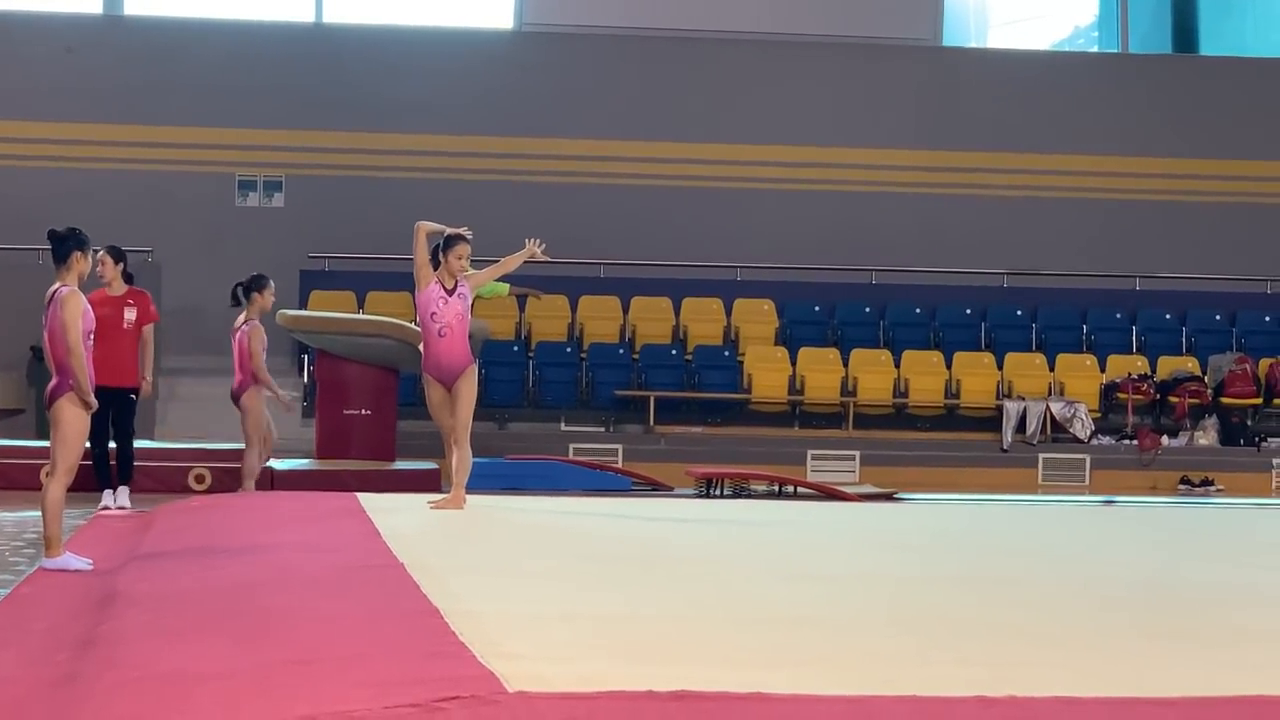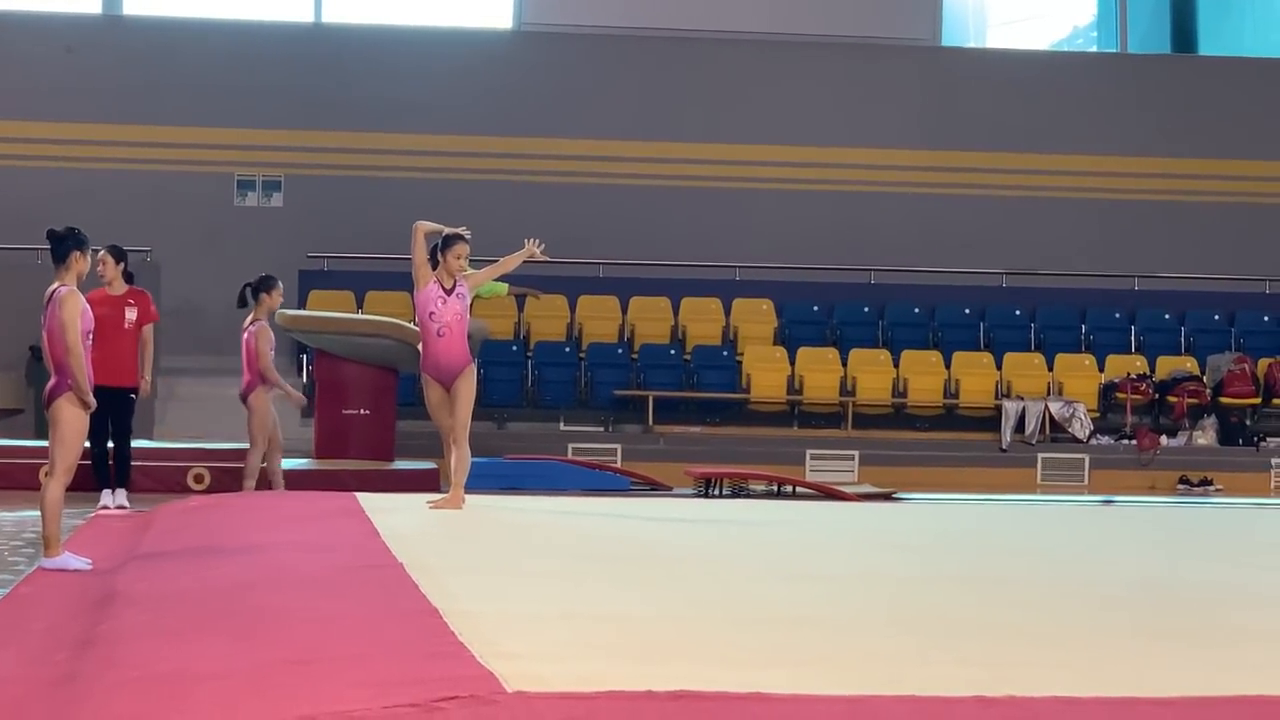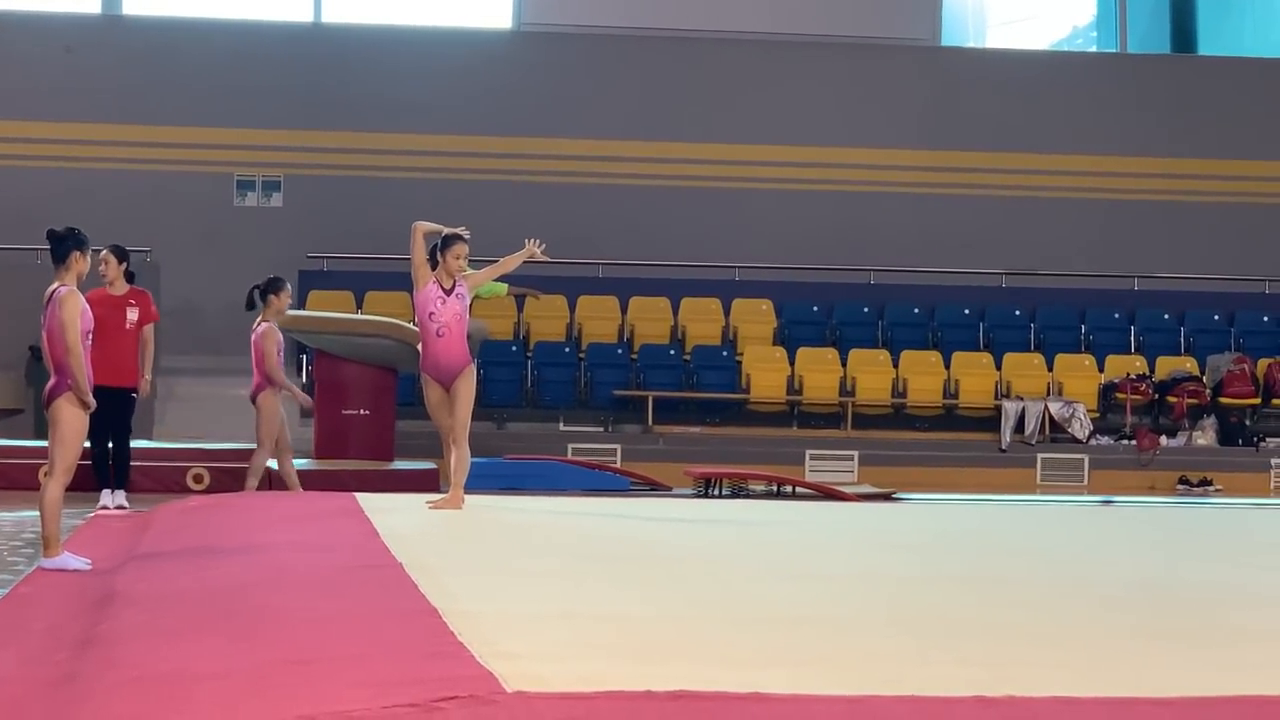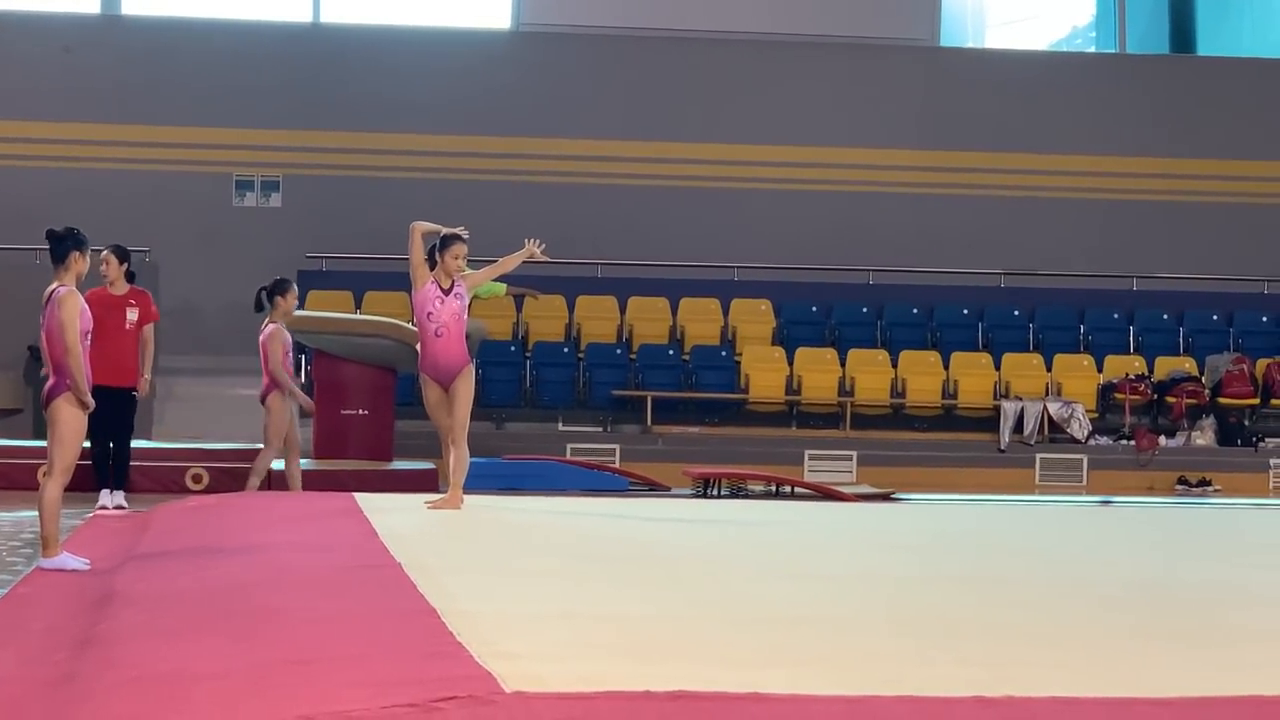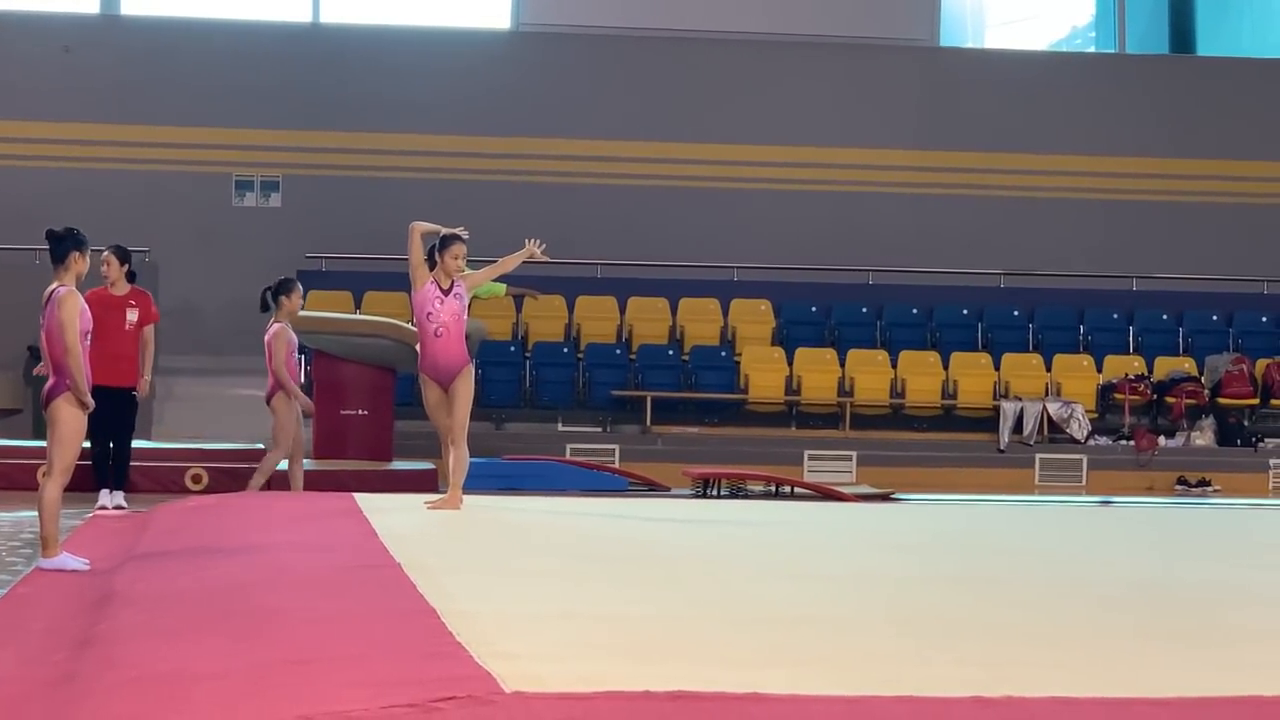
dt=0.1s
person 1, frame 1
left shoulder: (54, 294)
right shoulder: (72, 296)
right elbow: (74, 349)
right wrist: (87, 394)
left hip: (61, 391)
right hip: (71, 394)
left knee: (59, 476)
right knee: (60, 476)
left ankle: (56, 549)
right ankle: (53, 552)
person 1, frame 2
left shoulder: (53, 294)
right shoulder: (70, 295)
right elbow: (73, 349)
right wrist: (86, 394)
left hip: (60, 391)
right hip: (70, 394)
left knee: (58, 475)
right knee: (59, 476)
left ankle: (55, 549)
right ankle: (52, 552)
person 1, frame 3
left shoulder: (52, 294)
right shoulder: (70, 295)
left elbow: (49, 345)
right elbow: (73, 349)
right wrist: (85, 394)
left hip: (59, 391)
right hip: (69, 394)
left knee: (57, 475)
right knee: (59, 476)
left ankle: (54, 549)
right ankle: (51, 552)
person 1, frame 4
left shoulder: (51, 294)
right shoulder: (69, 296)
left elbow: (48, 346)
right elbow: (72, 349)
right wrist: (84, 394)
left hip: (58, 391)
right hip: (68, 394)
left knee: (56, 475)
right knee: (58, 476)
left ankle: (52, 549)
right ankle: (50, 552)
person 1, frame 5
left shoulder: (51, 294)
right shoulder: (70, 296)
left elbow: (48, 345)
right elbow: (72, 349)
right wrist: (84, 395)
left hip: (57, 391)
right hip: (68, 394)
left knee: (56, 476)
right knee: (58, 476)
left ankle: (52, 549)
right ankle: (50, 552)
person 2, frame 1
left shoulder: (468, 284)
right shoulder: (426, 279)
left elbow: (502, 267)
right elbow: (421, 228)
left wrist: (528, 253)
right wrist: (448, 230)
left hip: (463, 369)
right hip: (433, 371)
left knee: (461, 435)
right knee: (448, 437)
left ankle: (457, 494)
right ankle: (453, 492)
person 2, frame 2
left shoulder: (467, 283)
right shoulder: (424, 279)
left elbow: (501, 267)
right elbow: (419, 228)
left wrist: (527, 253)
right wrist: (447, 230)
left hip: (462, 368)
right hip: (432, 371)
left knee: (459, 435)
right knee: (447, 437)
left ankle: (456, 494)
right ankle: (453, 491)
person 2, frame 3
left shoulder: (466, 284)
right shoulder: (424, 280)
left elbow: (501, 267)
right elbow: (418, 228)
left wrist: (527, 253)
right wrist: (446, 230)
left hip: (461, 368)
right hip: (431, 371)
left knee: (459, 435)
right knee: (446, 437)
left ankle: (456, 494)
right ankle: (452, 492)
person 2, frame 4
left shoulder: (465, 283)
right shoulder: (422, 280)
left elbow: (500, 267)
right elbow: (416, 228)
left wrist: (527, 253)
right wrist: (444, 231)
left hip: (460, 368)
right hip: (430, 371)
left knee: (458, 436)
right knee: (445, 437)
left ankle: (455, 494)
right ankle: (451, 492)
person 2, frame 5
left shoulder: (464, 284)
right shoulder: (422, 280)
left elbow: (500, 267)
right elbow: (415, 229)
left wrist: (527, 253)
right wrist: (444, 231)
left hip: (460, 368)
right hip: (430, 371)
left knee: (457, 436)
right knee: (445, 437)
left ankle: (454, 495)
right ankle: (450, 492)
person 3, frame 1
left shoulder: (140, 298)
right shoulder: (92, 300)
left elbow: (148, 341)
left wrist: (147, 377)
left hip: (127, 381)
right hip: (97, 380)
left knee: (124, 437)
right knee: (98, 438)
left ankle: (123, 489)
right ankle: (107, 491)
person 3, frame 2
left shoulder: (141, 298)
right shoulder: (92, 299)
left elbow: (147, 340)
left wrist: (146, 376)
left hip: (127, 381)
right hip: (96, 380)
left knee: (122, 438)
right knee: (97, 438)
left ankle: (120, 491)
right ankle: (105, 491)
person 3, frame 3
left shoulder: (141, 298)
right shoulder: (92, 298)
left elbow: (148, 340)
left wrist: (146, 376)
left hip: (127, 381)
right hip: (97, 380)
left knee: (121, 438)
right knee: (98, 438)
left ankle: (120, 491)
right ankle: (105, 491)
person 3, frame 4
left shoulder: (142, 298)
right shoulder: (92, 298)
left elbow: (148, 340)
left wrist: (145, 375)
left hip: (127, 381)
right hip: (97, 379)
left knee: (122, 438)
right knee: (99, 438)
left ankle: (119, 492)
right ankle: (104, 491)
person 3, frame 5
left shoulder: (142, 299)
right shoulder: (92, 298)
left elbow: (148, 341)
left wrist: (146, 376)
left hip: (128, 381)
right hip: (97, 380)
left knee: (122, 439)
right knee: (99, 438)
left ankle: (118, 492)
right ankle: (104, 491)
person 4, frame 1
left shoulder: (241, 323)
right shoulder: (255, 328)
right elbow: (258, 367)
right wrist: (279, 394)
left hip: (243, 389)
right hip: (250, 391)
left knee: (269, 441)
right knee: (255, 446)
left ankle: (247, 490)
person 4, frame 2
left shoulder: (250, 323)
right shoulder: (262, 328)
right elbow: (266, 367)
right wrist: (290, 391)
left hip: (255, 389)
right hip: (258, 391)
left knee: (276, 444)
right knee: (258, 446)
left ankle: (279, 493)
person 4, frame 3
left shoulder: (262, 325)
right shoulder: (269, 329)
right elbow: (272, 368)
left wrist: (292, 392)
right wrist: (297, 392)
left hip: (270, 392)
right hip: (267, 393)
left knee: (284, 446)
right knee: (265, 448)
left ankle: (296, 494)
person 4, frame 4
left shoulder: (274, 327)
right shoulder: (276, 331)
right elbow: (276, 369)
left wrist: (293, 395)
right wrist: (299, 394)
left hip: (280, 394)
right hip: (277, 394)
left knee: (294, 448)
right knee: (272, 448)
right ankle: (249, 494)
person 4, frame 5
left shoulder: (283, 328)
right shoulder: (280, 330)
right elbow: (278, 368)
left wrist: (299, 396)
right wrist: (299, 395)
left hip: (287, 394)
right hip: (282, 394)
left knee: (298, 448)
right knee: (281, 449)
right ankle: (251, 492)
